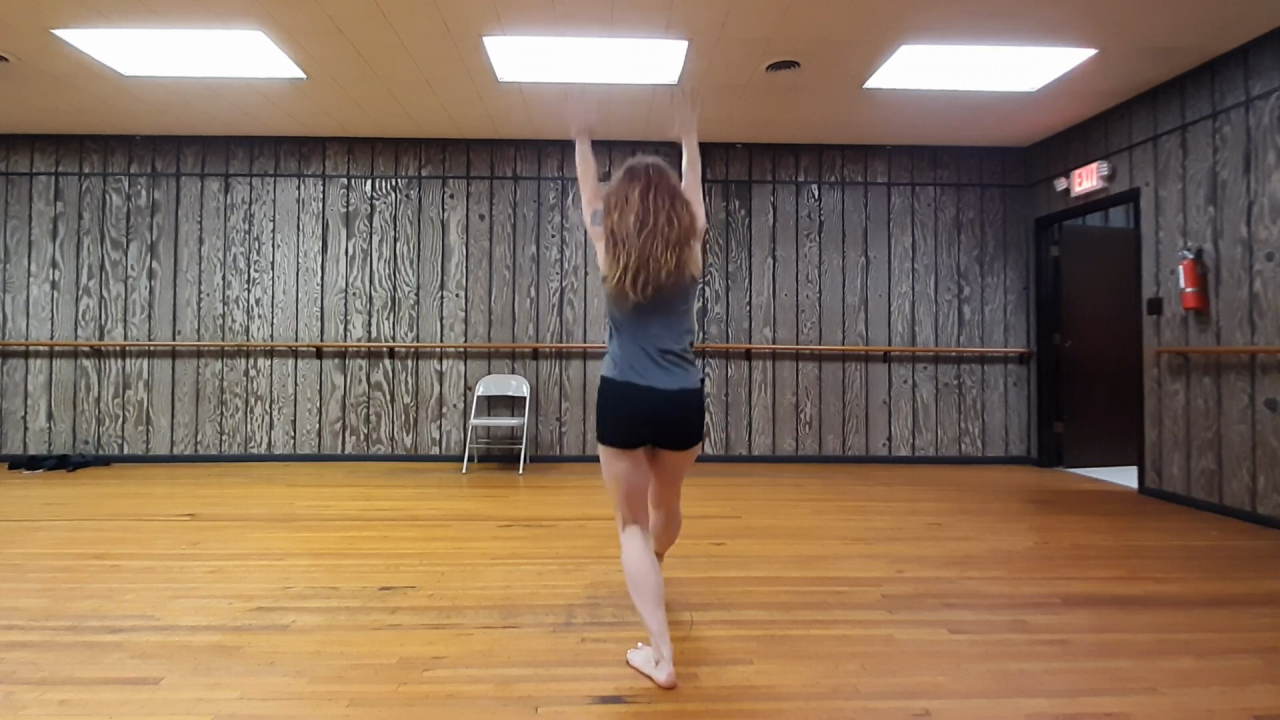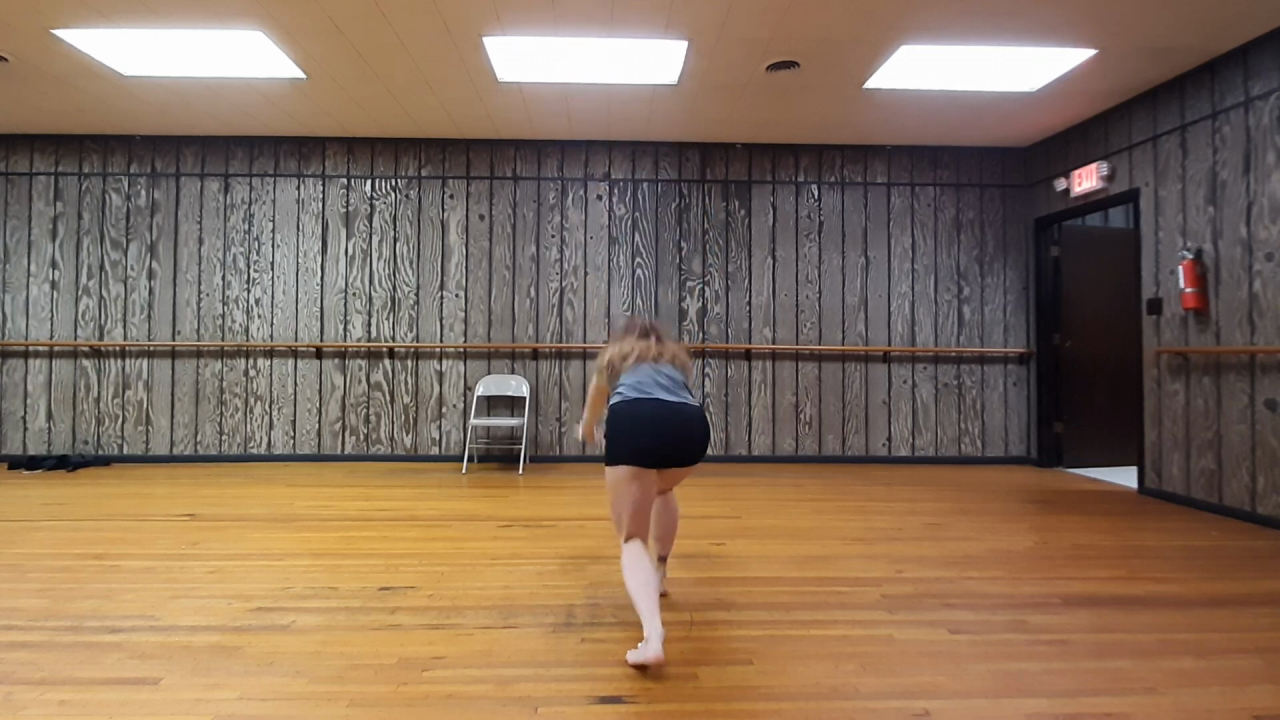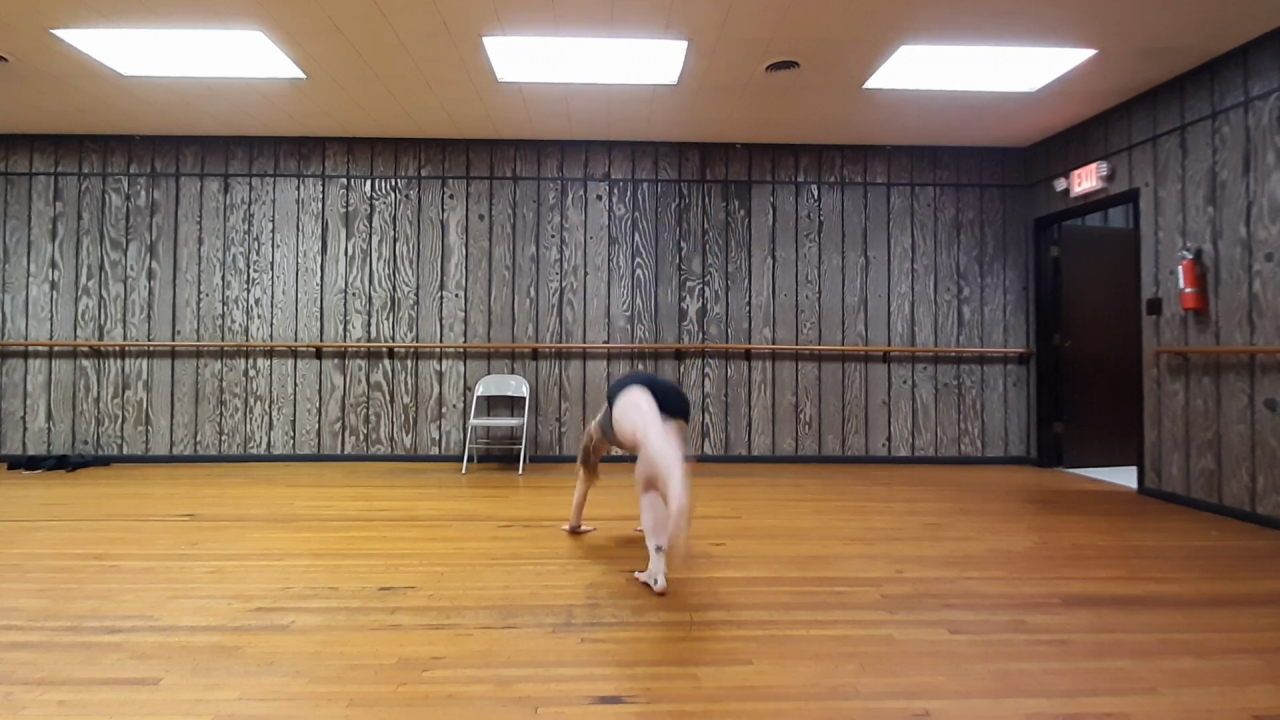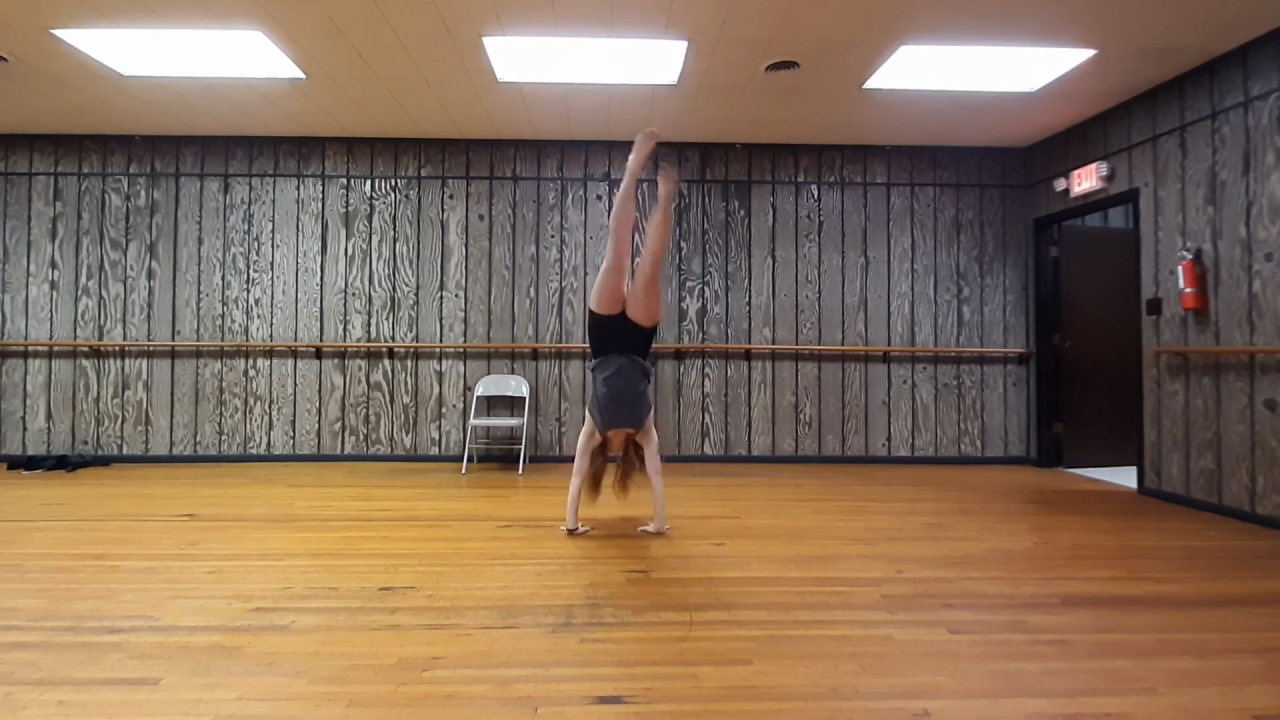
dt=0.5s
person 1, frame 1
left shoulder: (611, 242)
right shoulder: (690, 244)
left elbow: (588, 192)
right elbow: (693, 190)
left wrist: (583, 146)
right wrist: (689, 148)
left hip: (625, 399)
right hip: (683, 402)
left knee: (634, 526)
right knee: (667, 504)
left ankle: (661, 657)
right ankle: (654, 564)
person 1, frame 2
left shoulder: (613, 358)
right shoulder: (676, 358)
left elbow: (594, 402)
left wrist: (587, 428)
left hip: (632, 420)
right hip: (691, 424)
left knee: (632, 539)
right knee: (663, 492)
left ankle: (653, 638)
right ankle: (658, 573)
person 1, frame 3
left shoulder: (600, 427)
left elbow: (583, 480)
left wrist: (575, 520)
left hip: (631, 390)
right hip: (671, 395)
left knee: (649, 436)
right knee: (650, 485)
left ankle: (677, 488)
person 1, frame 4
left shoulder: (595, 431)
right shoulder: (640, 429)
left elbow: (577, 476)
right elbow: (656, 476)
left hip: (609, 345)
right hip: (631, 349)
left knee: (618, 245)
